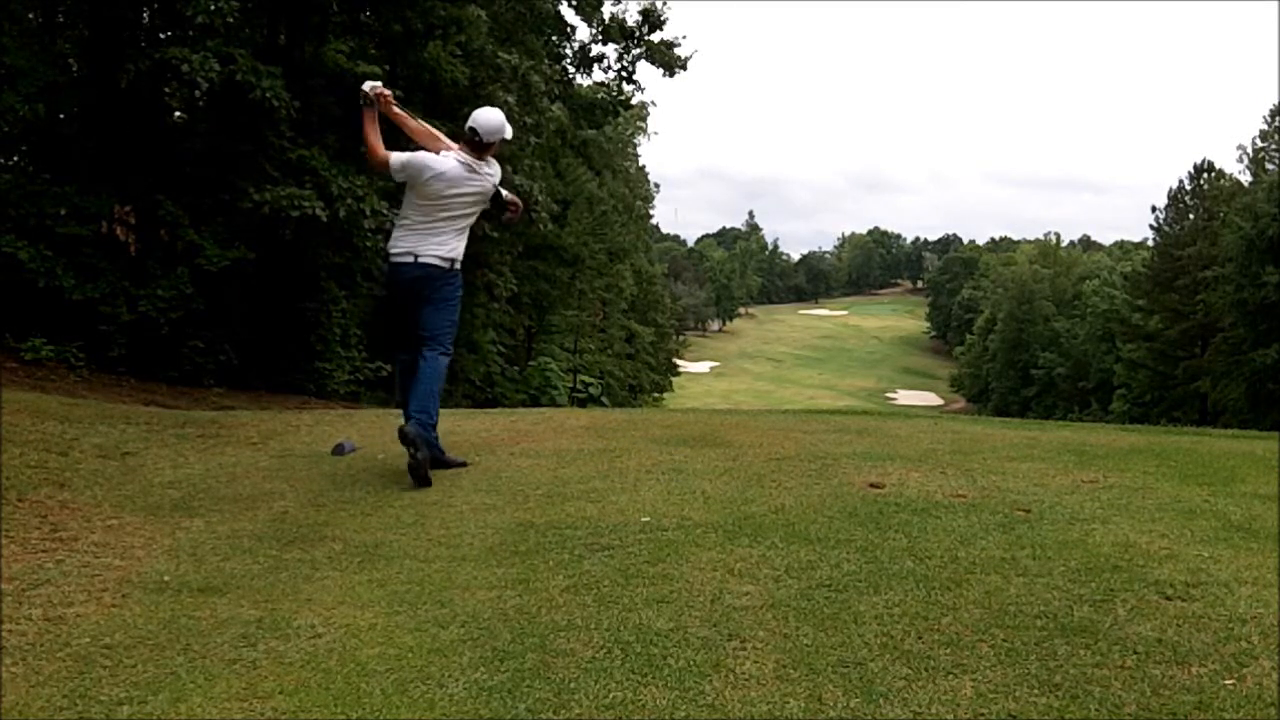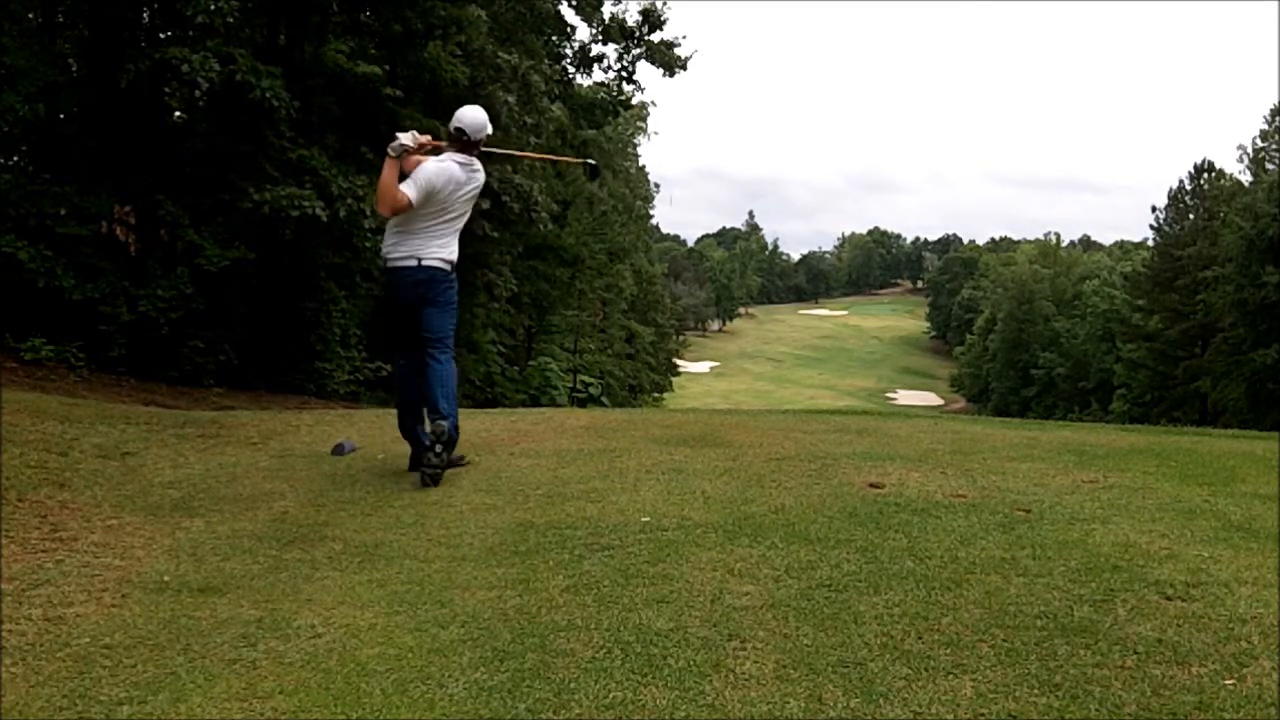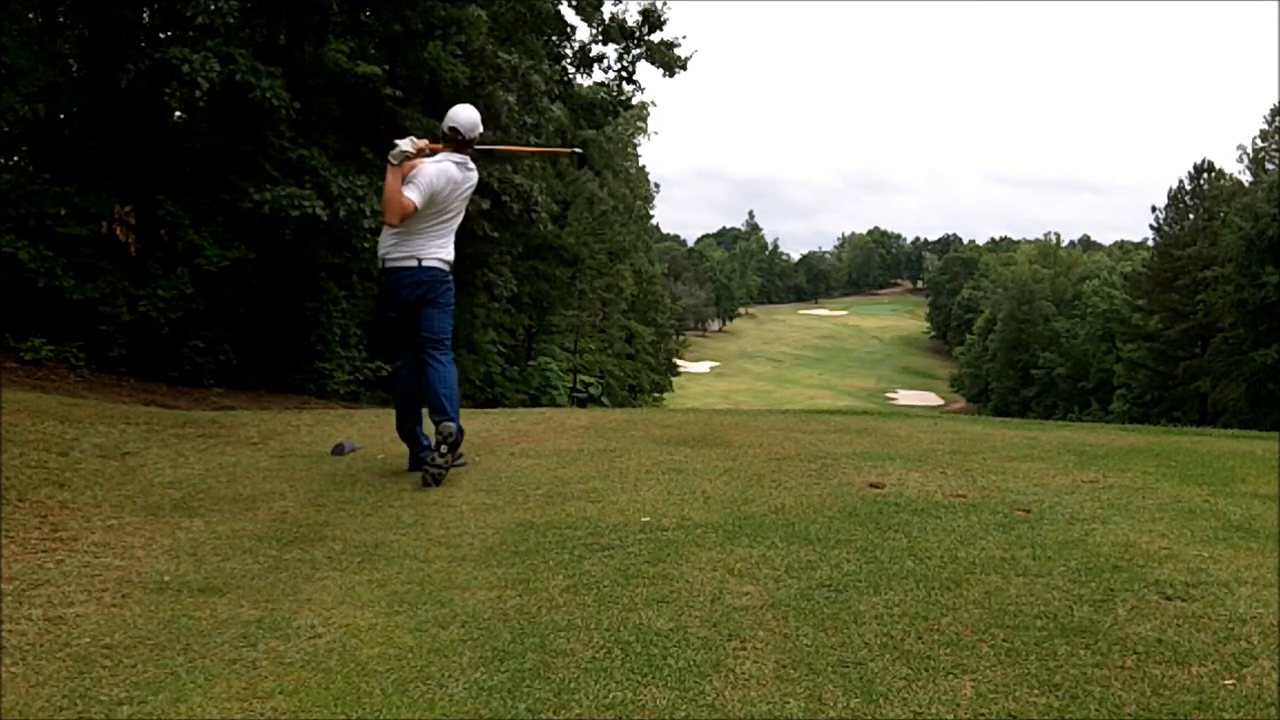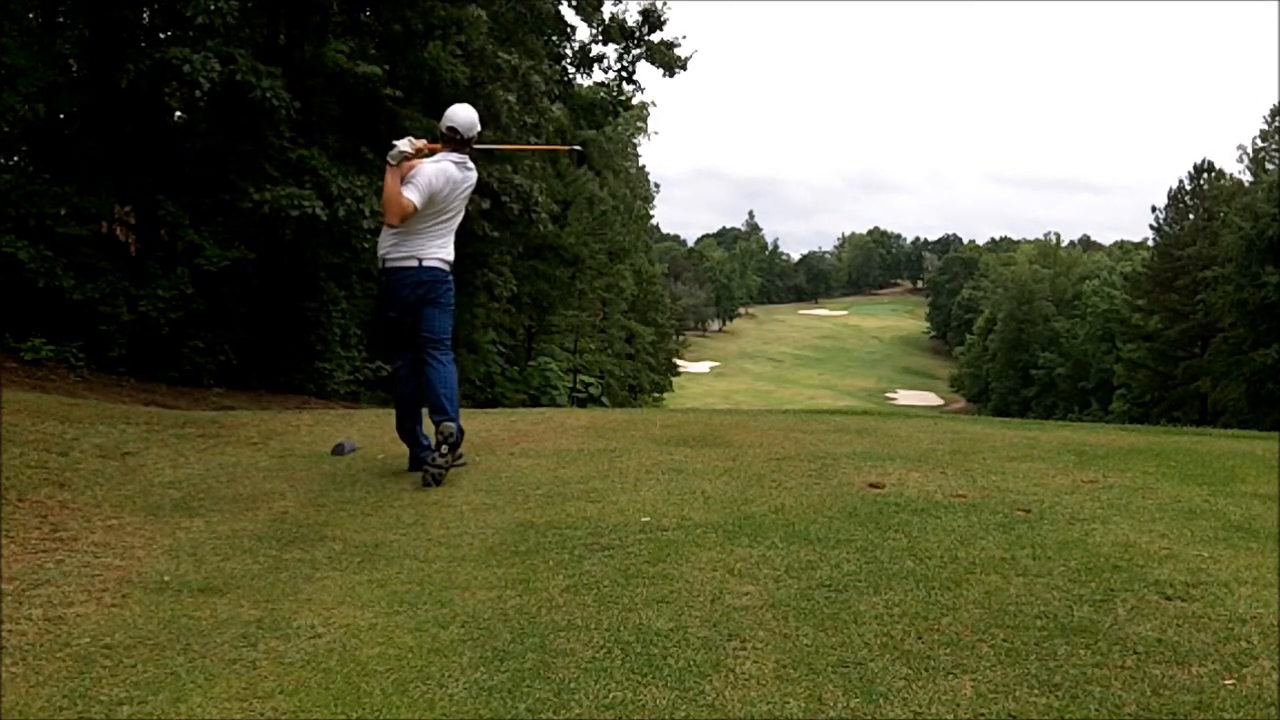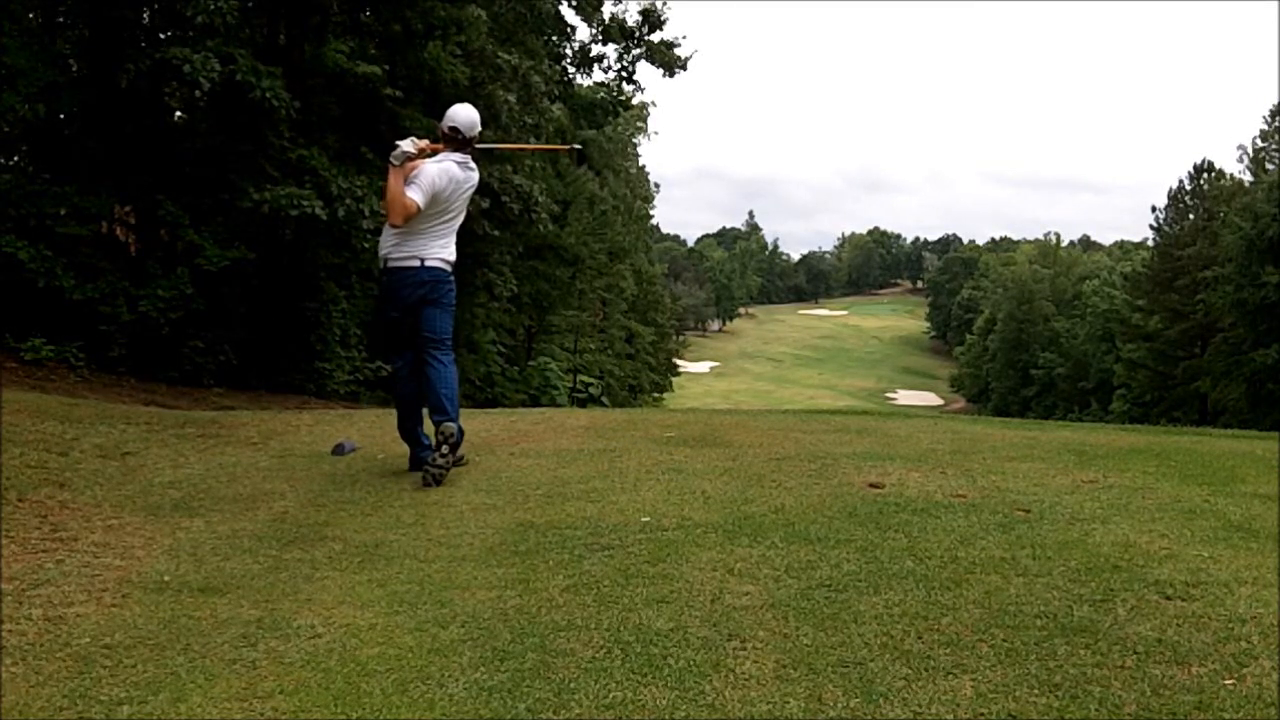
dt=0.3s
person 1, frame 1
left shoulder: (426, 166)
right shoulder: (491, 176)
left elbow: (377, 159)
right elbow: (443, 146)
left wrist: (374, 111)
right wrist: (396, 112)
left hip: (400, 268)
right hip: (440, 274)
left knee: (409, 354)
right knee: (435, 352)
left ankle: (425, 445)
right ankle: (418, 428)
person 1, frame 2
left shoulder: (433, 170)
right shoulder: (476, 173)
left elbow: (385, 208)
left wrist: (394, 156)
right wrist: (410, 153)
left hip: (400, 272)
right hip: (438, 273)
left knee: (407, 358)
right knee: (439, 352)
left ankle: (420, 447)
right ankle: (443, 425)
person 1, frame 3
left shoulder: (431, 171)
right shoulder: (468, 172)
left elbow: (393, 215)
left wrist: (395, 163)
right wrist: (409, 159)
left hip: (398, 273)
right hip: (435, 274)
left knee: (405, 359)
right knee: (438, 353)
left ankle: (418, 447)
right ankle: (447, 426)
person 1, frame 4
left shoulder: (430, 171)
right shoulder: (468, 172)
left elbow: (393, 216)
left wrist: (393, 164)
right wrist: (409, 160)
left hip: (398, 273)
right hip: (435, 273)
left knee: (405, 359)
right knee: (438, 352)
left ankle: (418, 447)
right ankle: (447, 426)
person 1, frame 5
left shoulder: (433, 170)
right shoulder: (469, 173)
left elbow: (396, 216)
right elbow: (418, 176)
left wrist: (397, 165)
right wrist: (412, 160)
left hip: (399, 273)
right hip: (436, 274)
left knee: (405, 359)
right knee: (438, 353)
left ankle: (419, 448)
right ankle: (447, 426)
